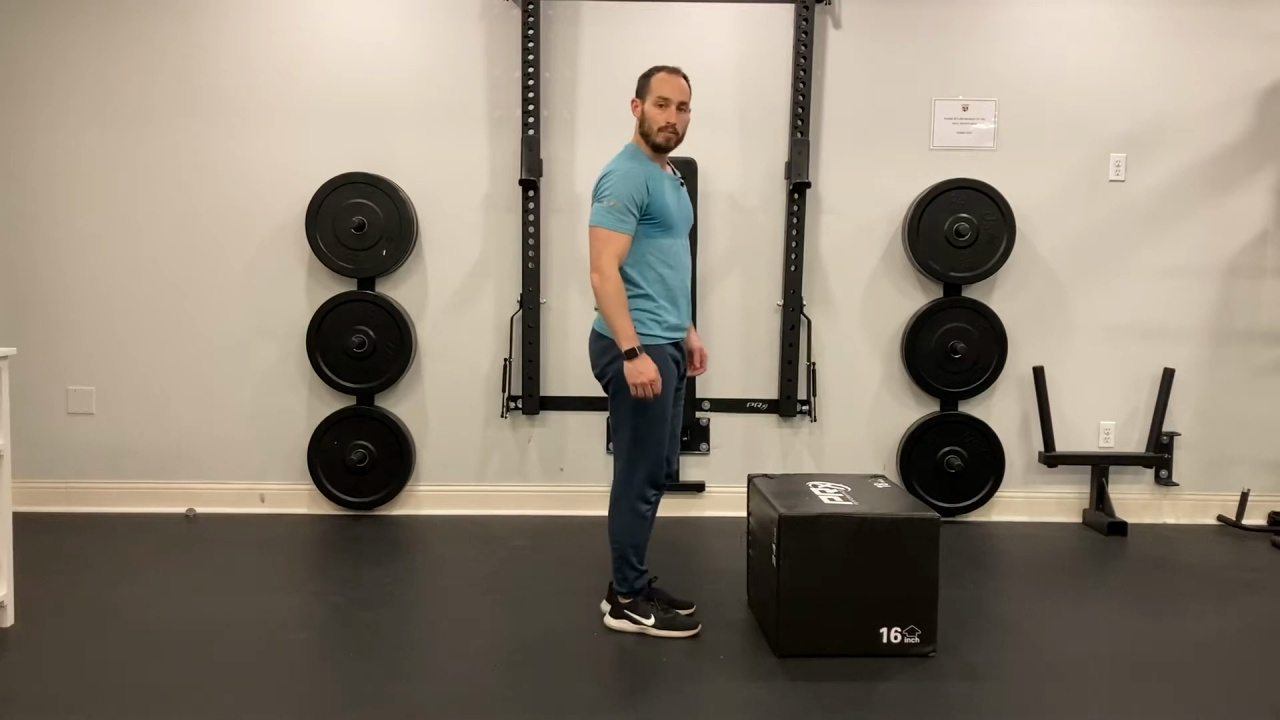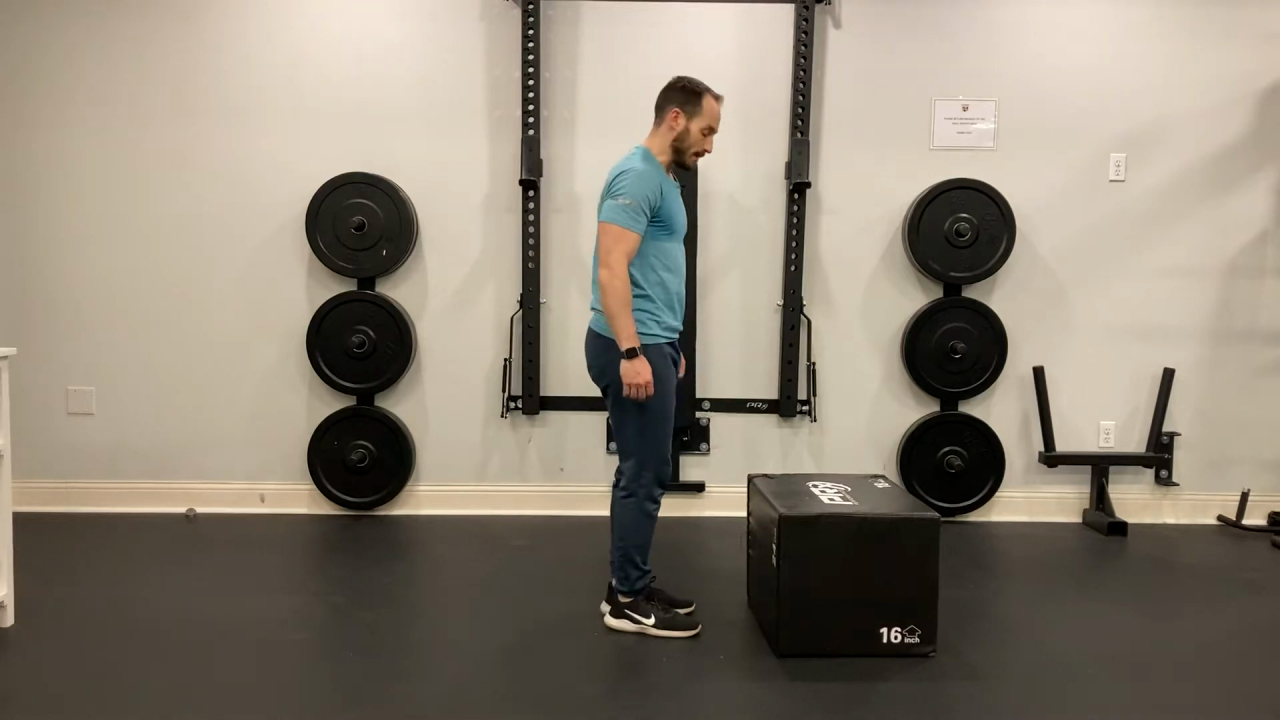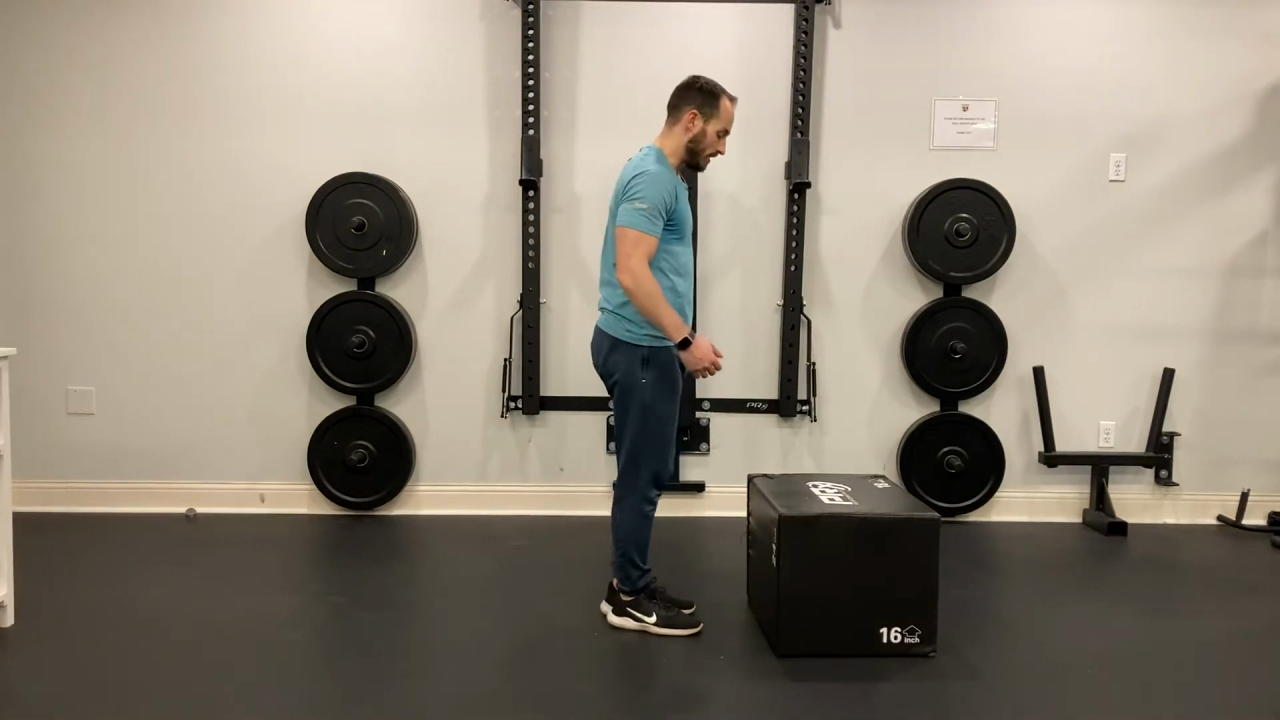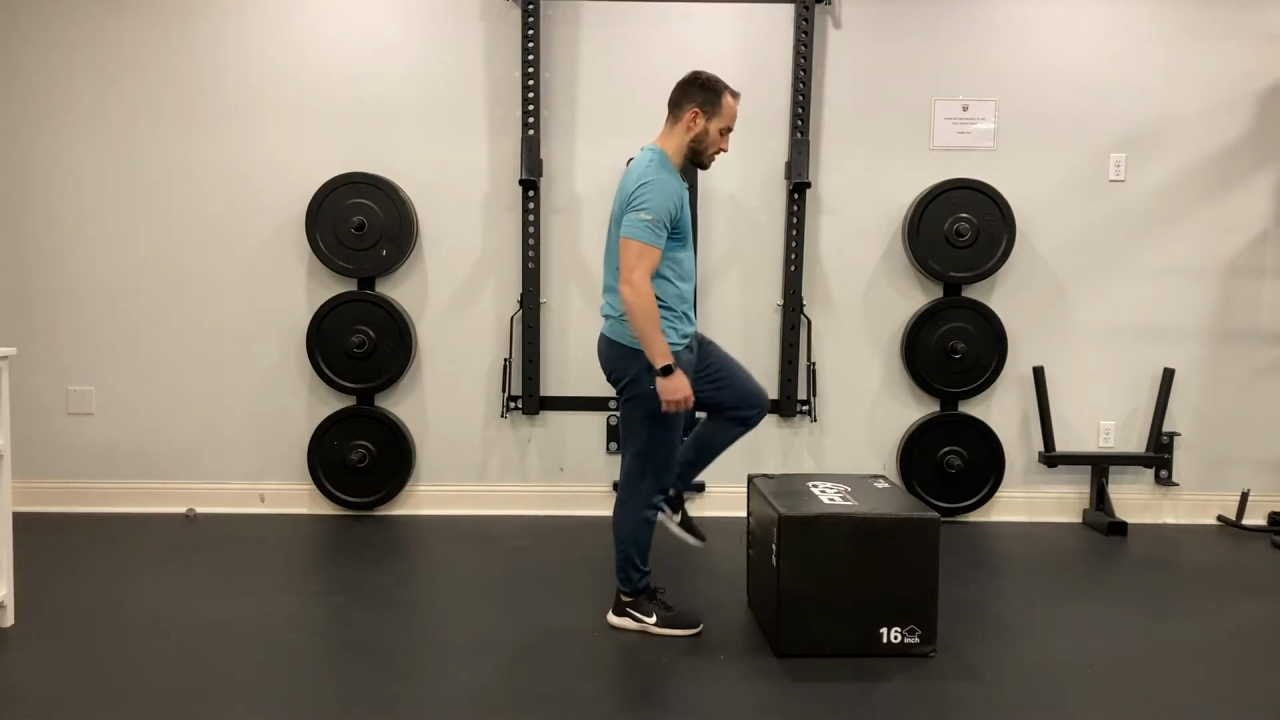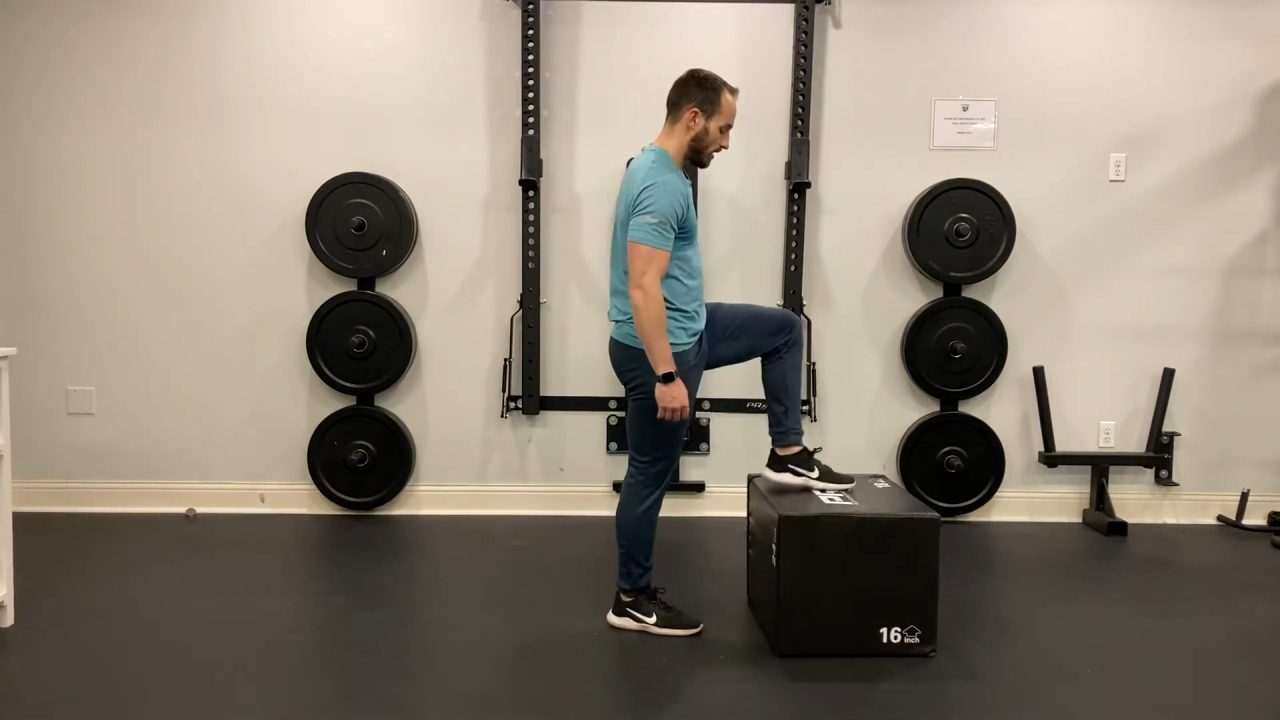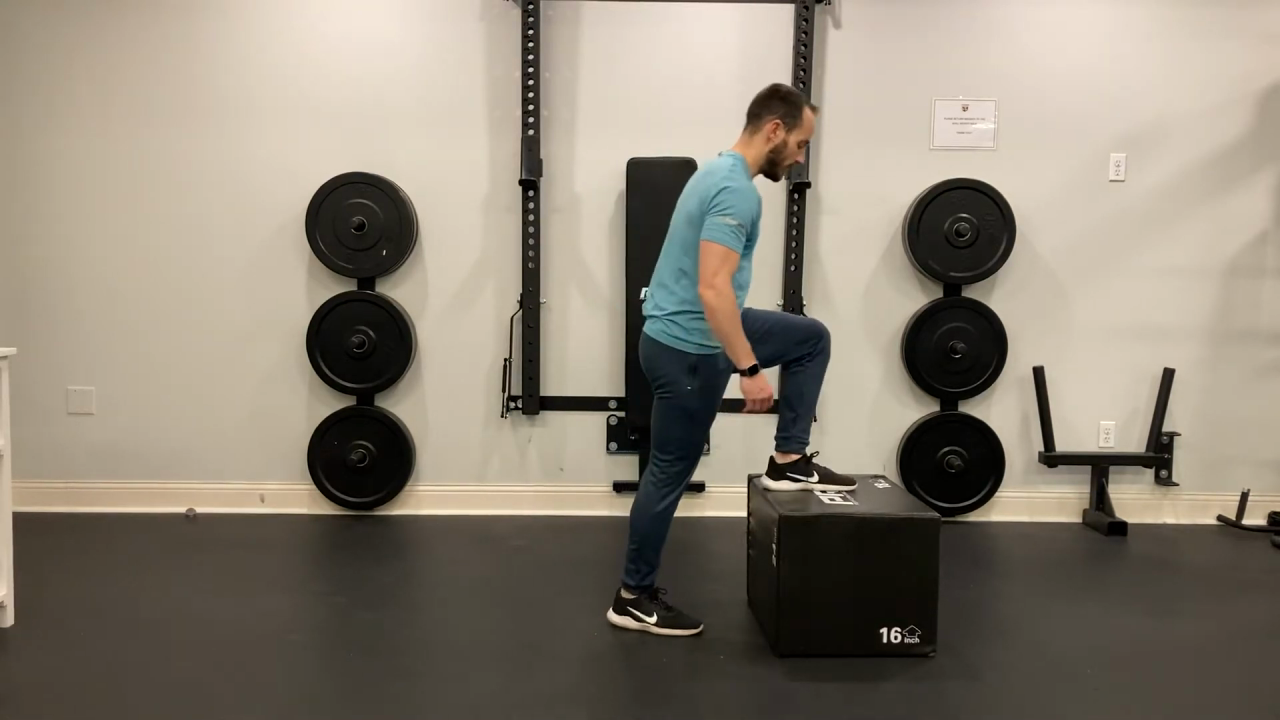
dt=0.7s
person 1, frame 1
left shoulder: (670, 177)
right shoulder: (625, 177)
right elbow: (605, 271)
left wrist: (687, 332)
right wrist: (633, 353)
left hip: (665, 347)
right hip: (638, 350)
left knee: (657, 474)
right knee: (639, 477)
left ankle: (631, 584)
right ankle: (628, 600)
person 1, frame 2
left shoulder: (660, 179)
right shoulder: (637, 176)
right elbow: (612, 269)
left wrist: (665, 345)
right wrist: (632, 352)
left hip: (650, 343)
right hip: (635, 348)
left knee: (640, 470)
right knee: (646, 472)
left ankle: (627, 584)
right ankle: (629, 600)
person 1, frame 3
left shoulder: (660, 175)
right shoulder: (652, 178)
right elbow: (632, 273)
right wrist: (686, 339)
left hip: (644, 346)
right hip: (640, 350)
left knee: (647, 473)
right knee: (643, 476)
left ankle: (628, 583)
right ankle: (630, 598)
person 1, frame 4
left shoulder: (657, 171)
right shoulder: (657, 184)
right elbow: (633, 285)
right wrist: (665, 370)
left hip: (673, 337)
right hip: (645, 350)
left knee: (749, 402)
right knee: (646, 476)
left ankle: (669, 489)
right ankle: (632, 600)
person 1, frame 5
left shoulder: (656, 169)
right shoulder: (662, 184)
right elbow: (643, 289)
right wrist: (666, 376)
left hip: (685, 328)
right hip: (659, 348)
left knee: (783, 328)
right knee: (650, 474)
left ankle: (788, 454)
right ankle: (632, 599)
person 1, frame 6
left shoulder: (723, 172)
right shoulder: (738, 190)
right elbow: (713, 290)
left wrist: (744, 335)
right wrist: (751, 370)
left hip: (690, 333)
right hip: (686, 348)
left knee: (812, 338)
right knee: (670, 472)
left ankle: (789, 460)
right ankle: (633, 597)
